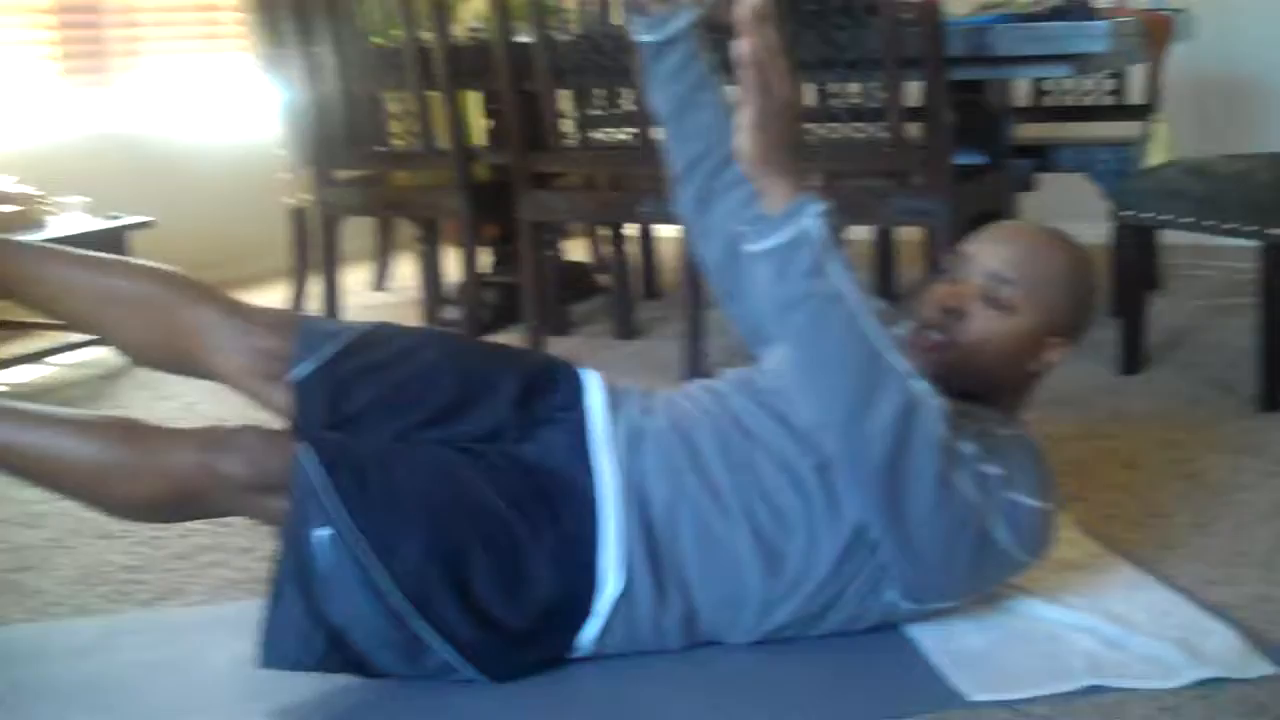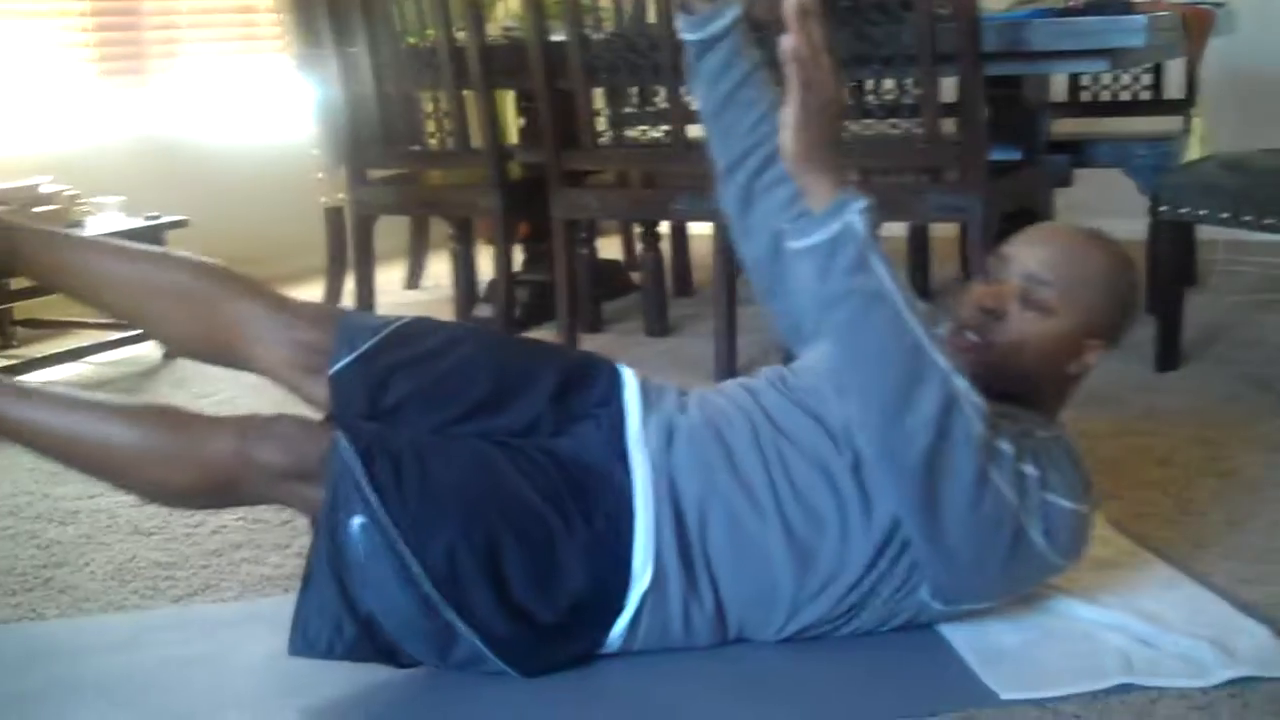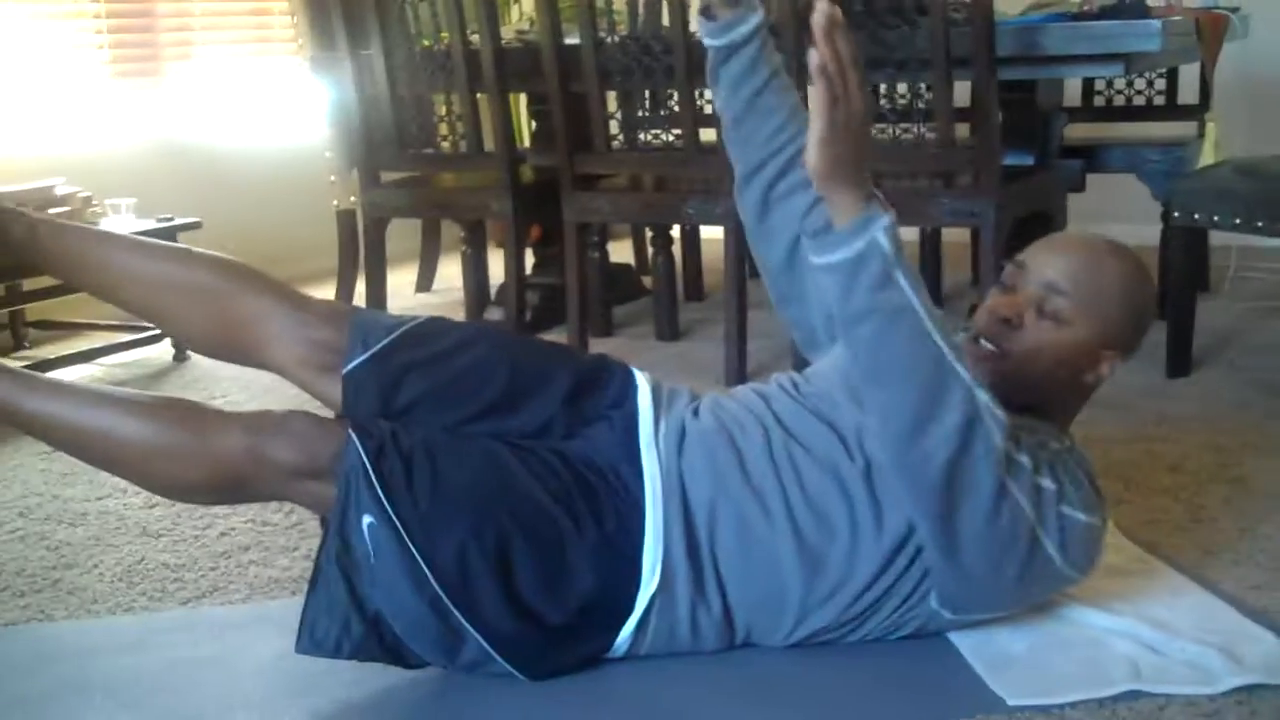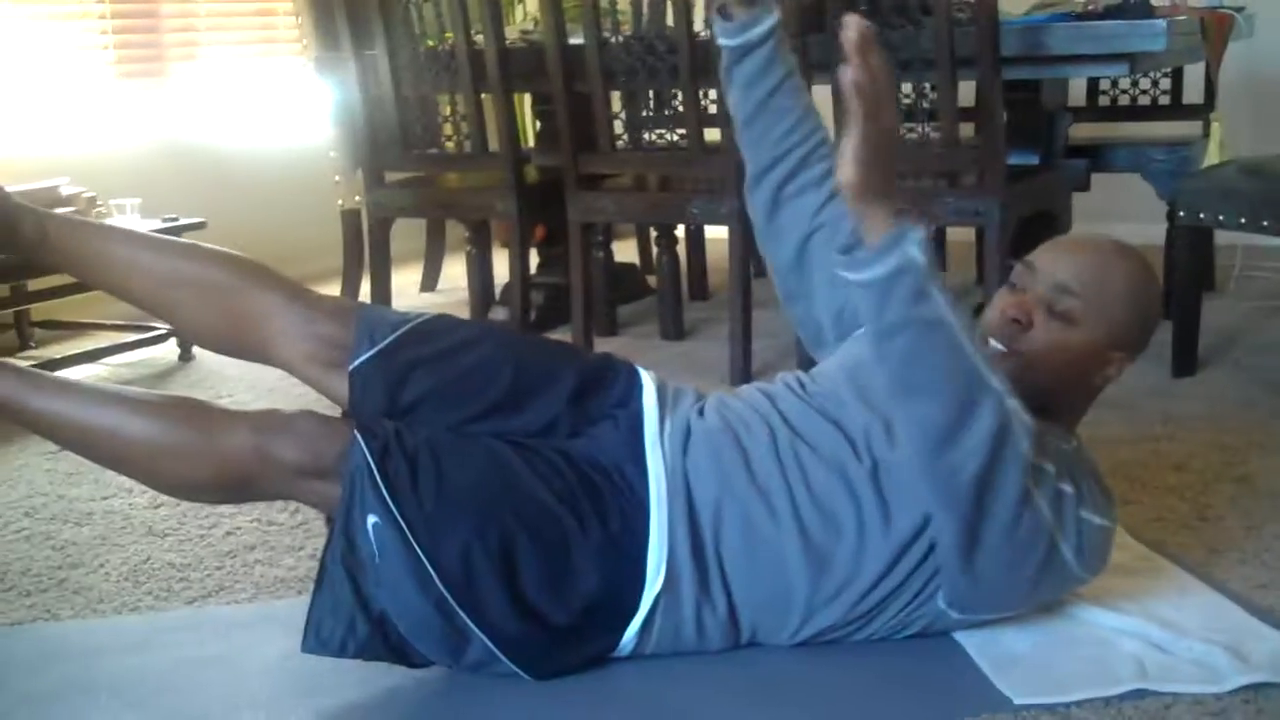
dt=0.1s
person 1, frame 1
left shoulder: (992, 508)
right shoulder: (886, 352)
left elbow: (880, 442)
right elbow: (725, 211)
left wrist: (783, 189)
left hip: (585, 562)
right hip: (584, 418)
left knee: (238, 467)
right knee: (246, 342)
person 1, frame 2
left shoulder: (1030, 508)
right shoulder: (918, 353)
left elbow: (918, 438)
right elbow: (767, 212)
left wrist: (825, 187)
left hip: (614, 561)
right hip: (617, 417)
left knee: (275, 458)
right knee: (284, 335)
person 1, frame 3
left shoulder: (1047, 522)
right shoulder: (924, 350)
left elbow: (936, 454)
right elbow: (783, 202)
left wrist: (853, 202)
left hip: (620, 560)
right hip: (630, 420)
left knee: (277, 450)
right knee: (296, 331)
person 1, frame 4
left shoulder: (1056, 523)
right shoulder: (929, 349)
left elbow: (965, 456)
right elbow: (794, 199)
left wrist: (882, 218)
left hip: (624, 562)
right hip: (636, 421)
left knee: (284, 450)
right knee: (304, 327)
